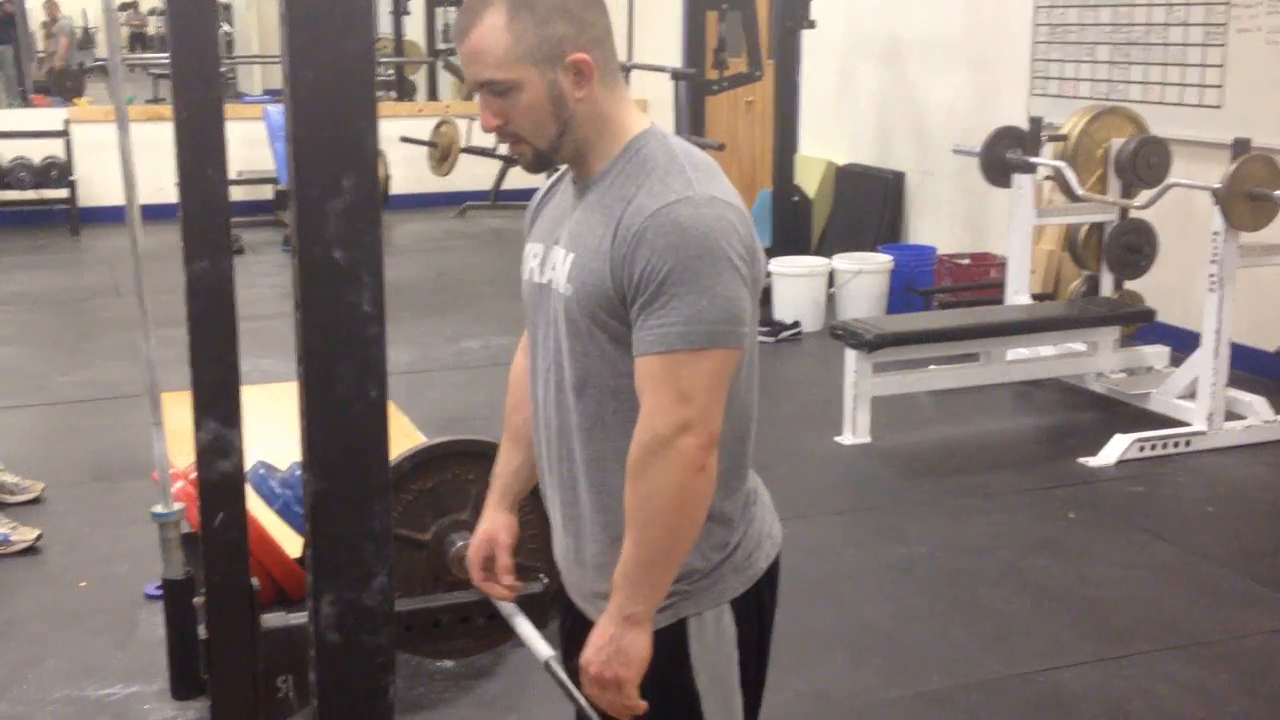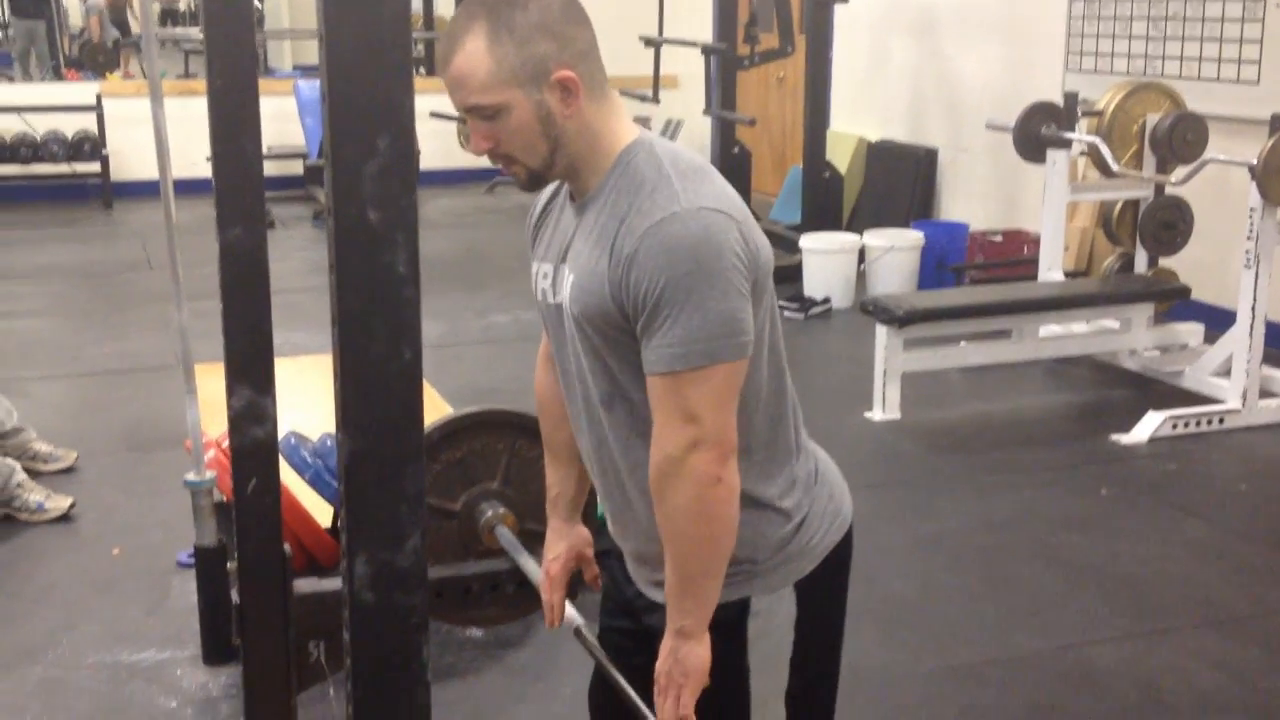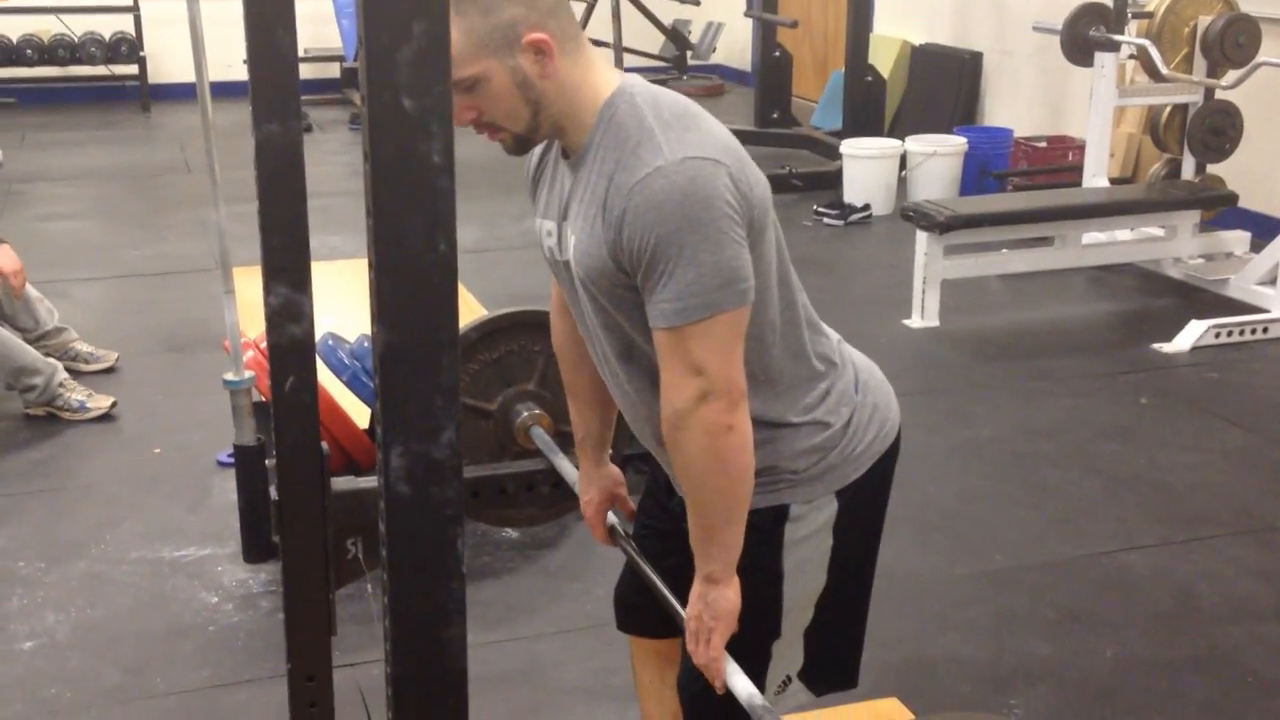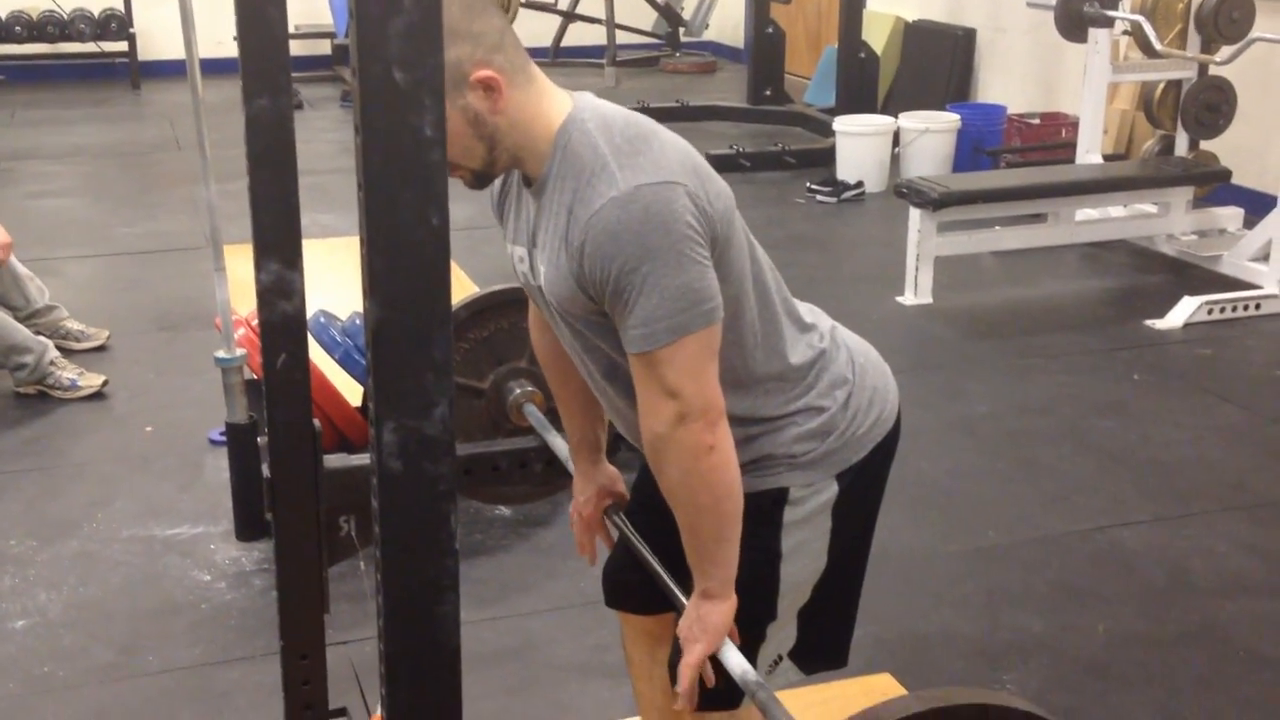
dt=0.7s
person 1, frame 1
left shoulder: (681, 215)
right shoulder: (560, 194)
left elbow: (682, 437)
left wrist: (634, 617)
right wrist: (501, 500)
left hip: (685, 586)
right hip: (594, 566)
person 1, frame 2
left shoulder: (679, 227)
right shoulder: (557, 202)
left elbow: (698, 451)
right elbow: (560, 365)
left wrist: (690, 629)
right wrist: (562, 518)
left hip: (758, 561)
person 1, frame 3
left shoulder: (671, 178)
right shoulder: (554, 148)
left elbow: (709, 401)
right elbow: (575, 311)
left wrist: (716, 575)
right wrist: (592, 461)
left hip: (810, 457)
right hip: (708, 451)
right knee: (651, 622)
person 1, frame 4
left shoulder: (628, 203)
right shoulder: (521, 165)
left elbow: (685, 421)
right elbow: (556, 324)
left wrist: (714, 594)
right wrist: (588, 466)
left hip: (813, 438)
right hip: (726, 431)
right knee: (640, 597)
